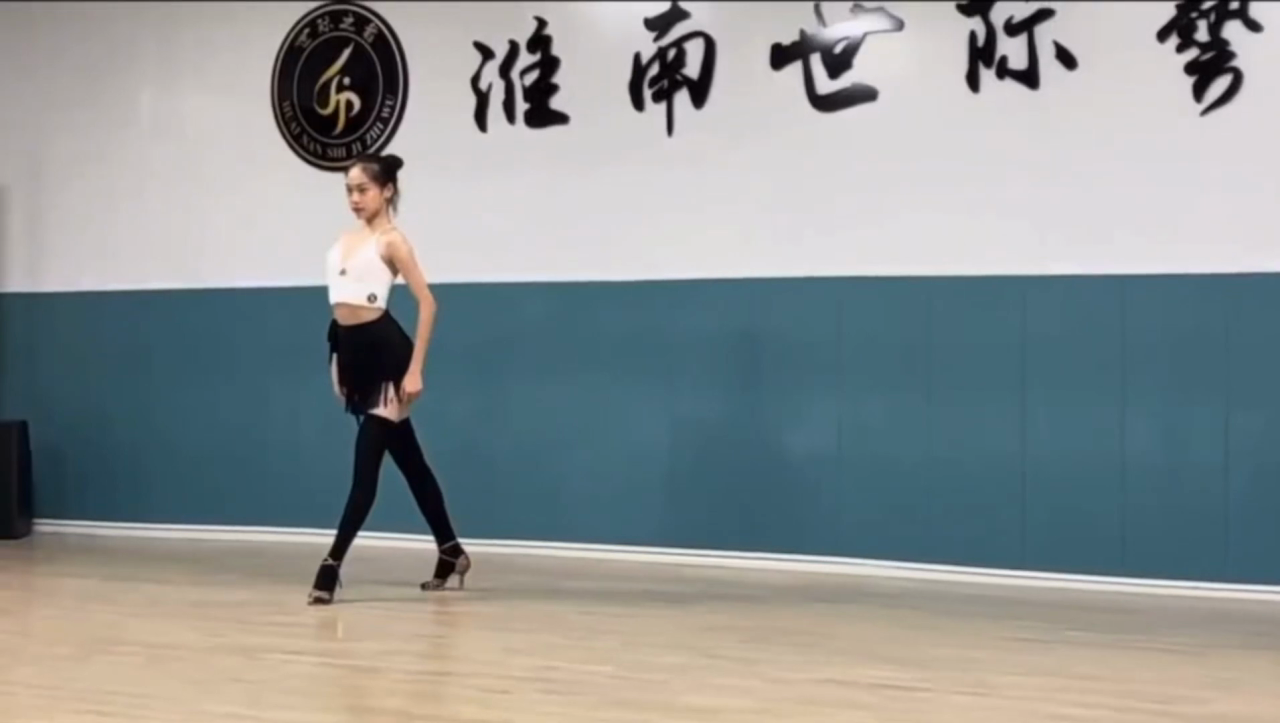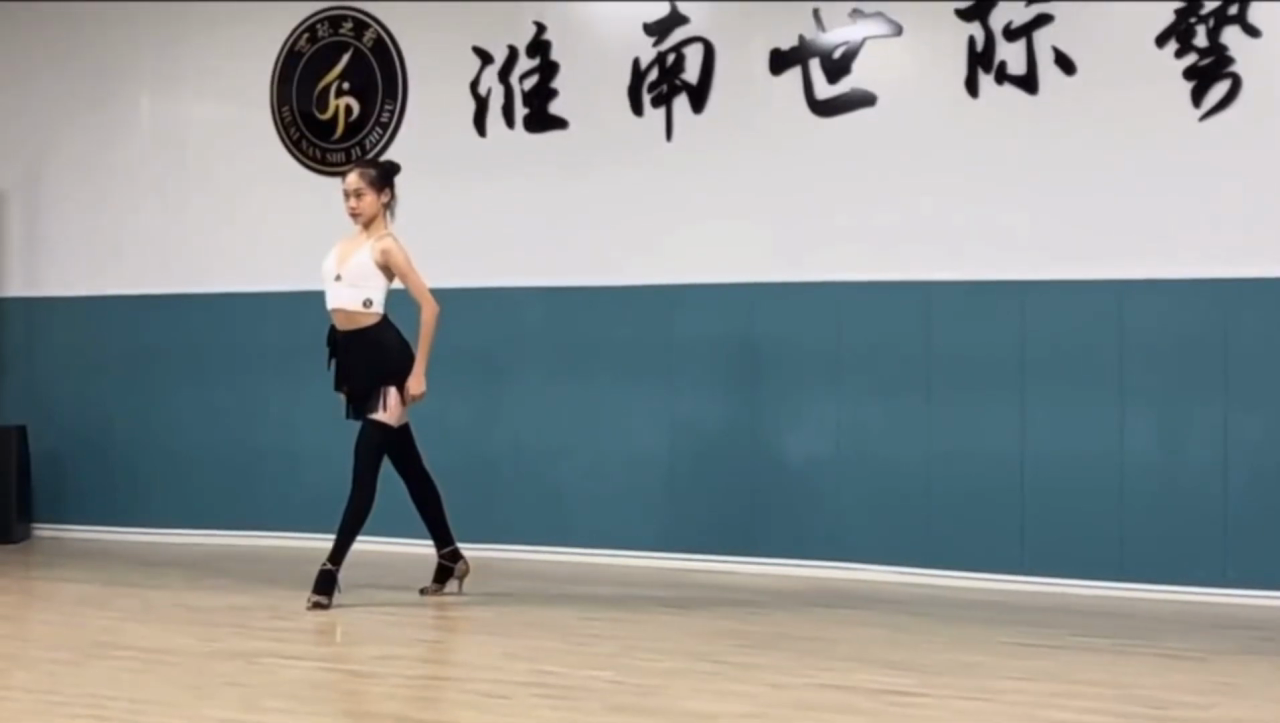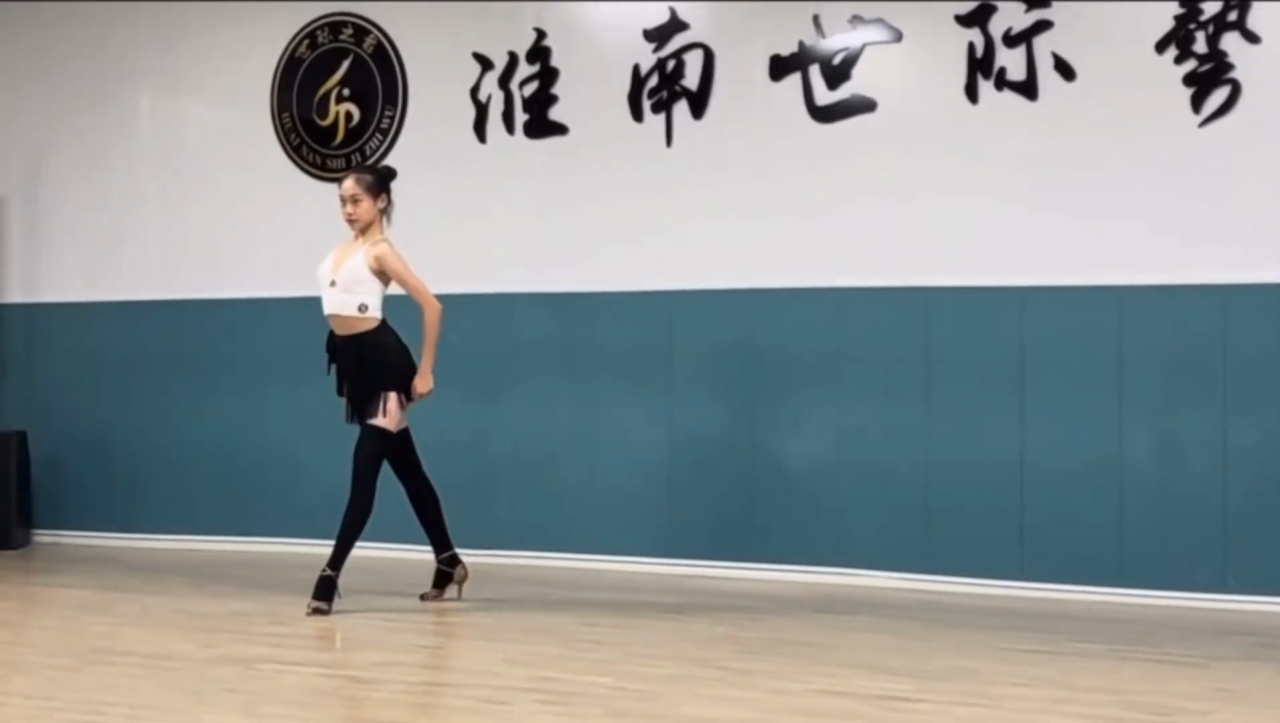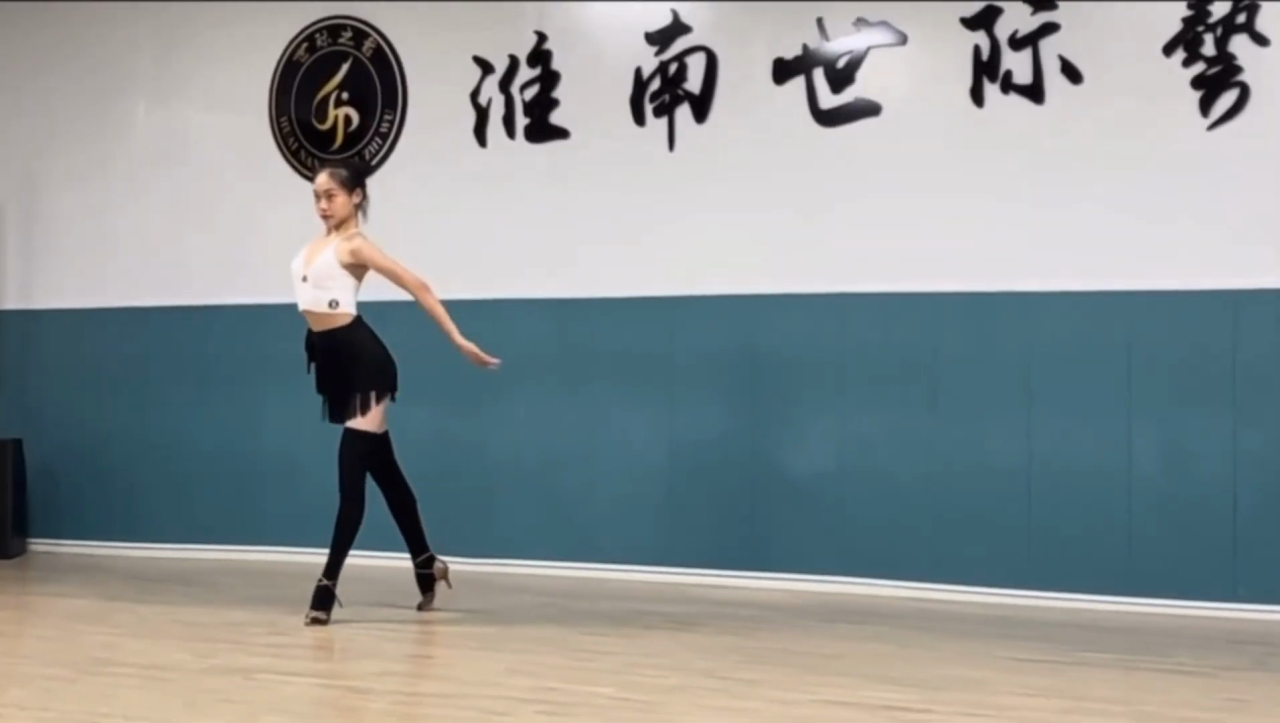
dt=0.4s
person 1, frame 1
left shoulder: (391, 240)
right shoulder: (347, 239)
left elbow: (427, 303)
left wrist: (415, 369)
right wrist: (337, 363)
left hip: (383, 349)
right hip: (351, 348)
left knee: (366, 462)
right knee: (408, 459)
left ankle: (332, 565)
right ankle: (450, 552)
person 1, frame 2
left shoulder: (386, 245)
right shoulder: (345, 244)
left elbow: (429, 306)
left wrist: (418, 372)
right wrist: (343, 366)
left hip: (382, 354)
right hip: (352, 354)
left knee: (365, 466)
right knee: (407, 463)
left ankle: (330, 570)
right ankle: (450, 557)
person 1, frame 3
left shoulder: (380, 251)
right shoulder: (344, 249)
left elbow: (431, 305)
left wrist: (425, 370)
left hip: (382, 360)
right hip: (352, 359)
left knee: (364, 470)
right knee: (407, 468)
left ankle: (331, 575)
right ankle: (448, 562)
person 1, frame 4
left shoulder: (354, 245)
right shoulder: (318, 243)
left elbow: (417, 286)
left wrist: (458, 339)
left hip: (358, 355)
right hip: (329, 354)
left knee: (352, 469)
right knee: (383, 468)
left ankle: (328, 584)
right ankle: (425, 563)
